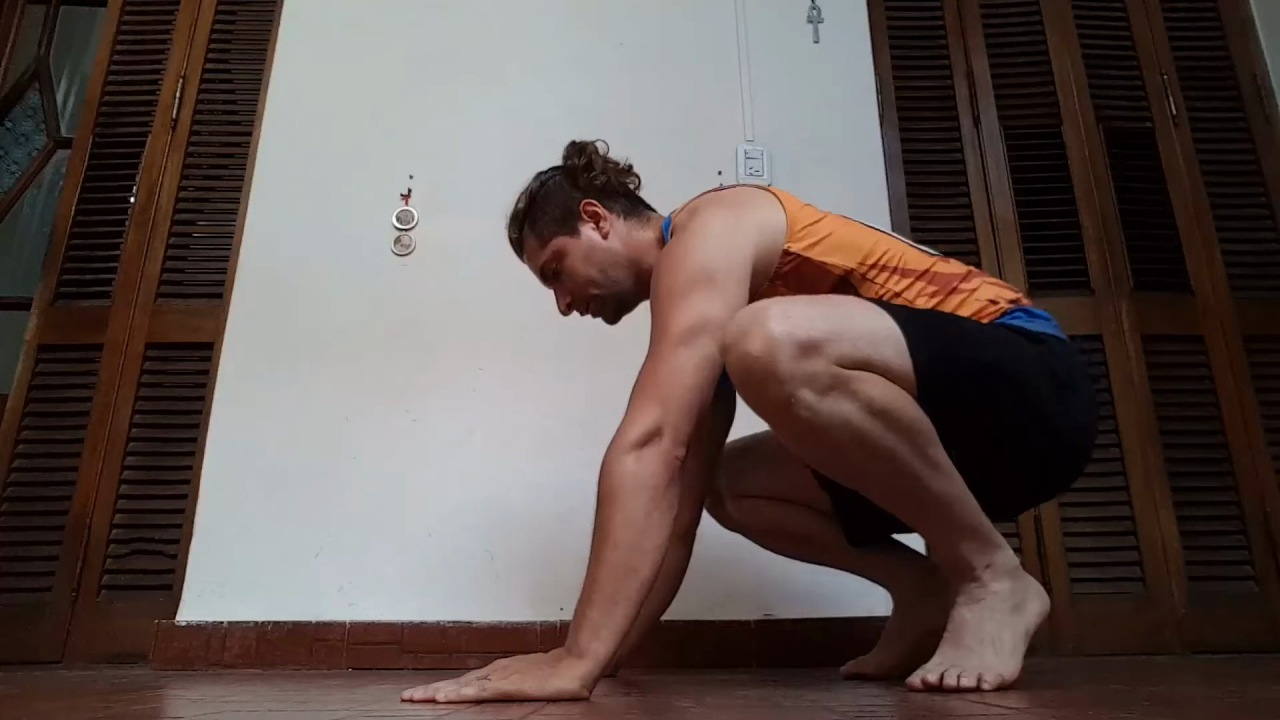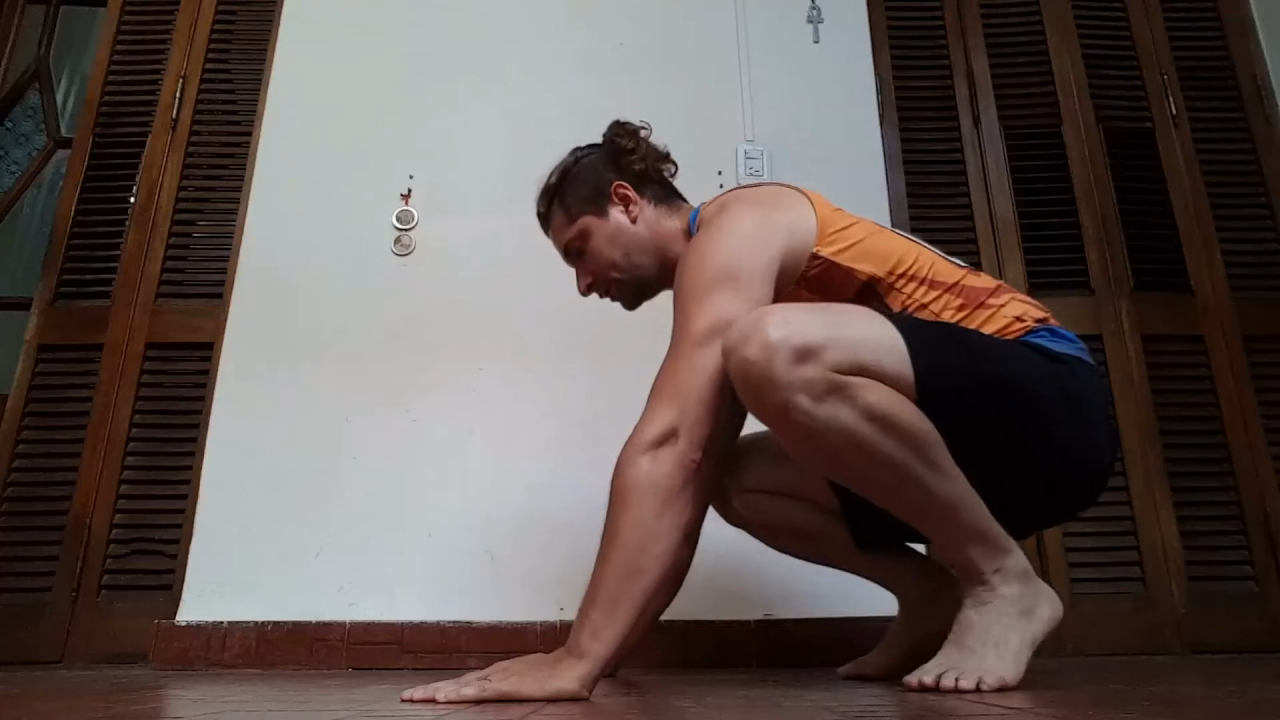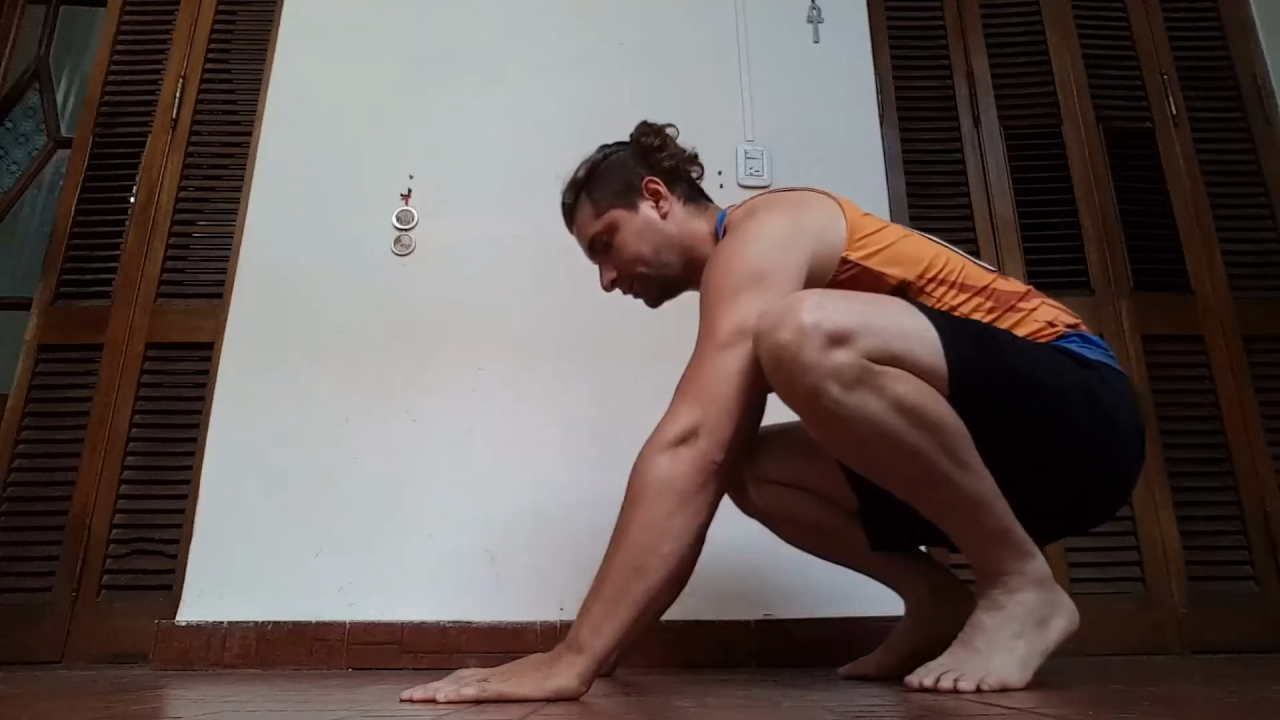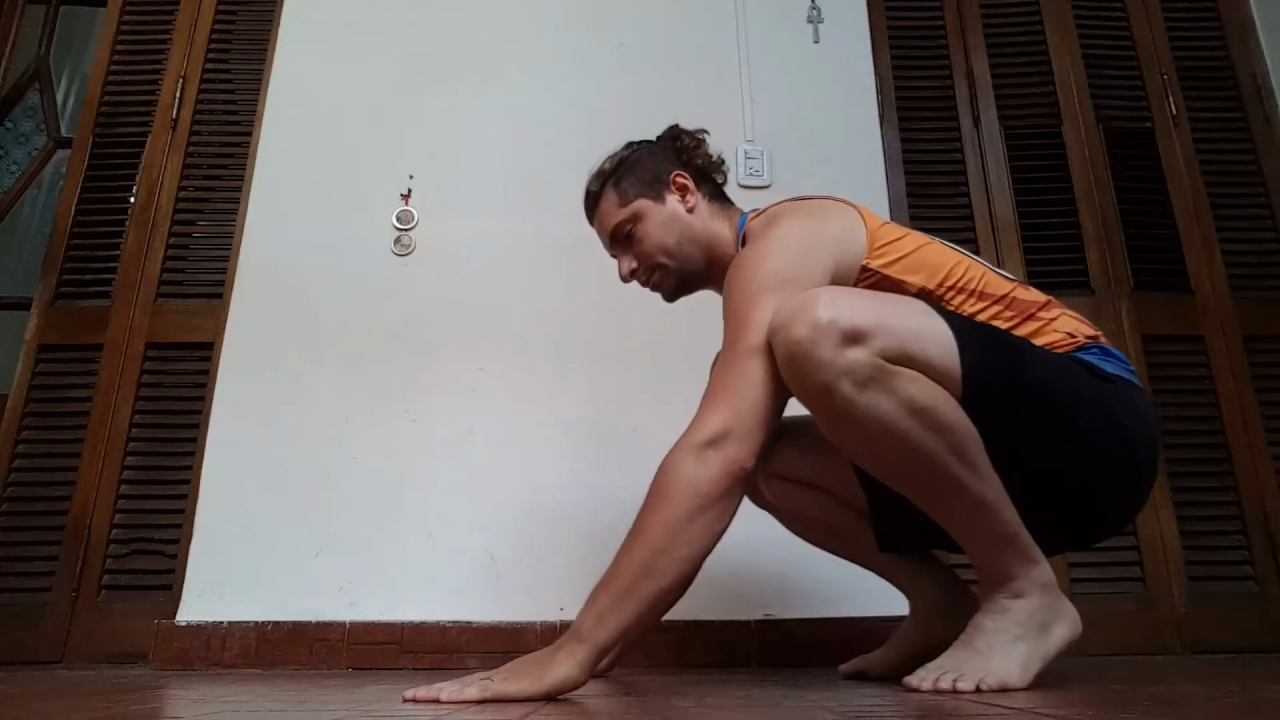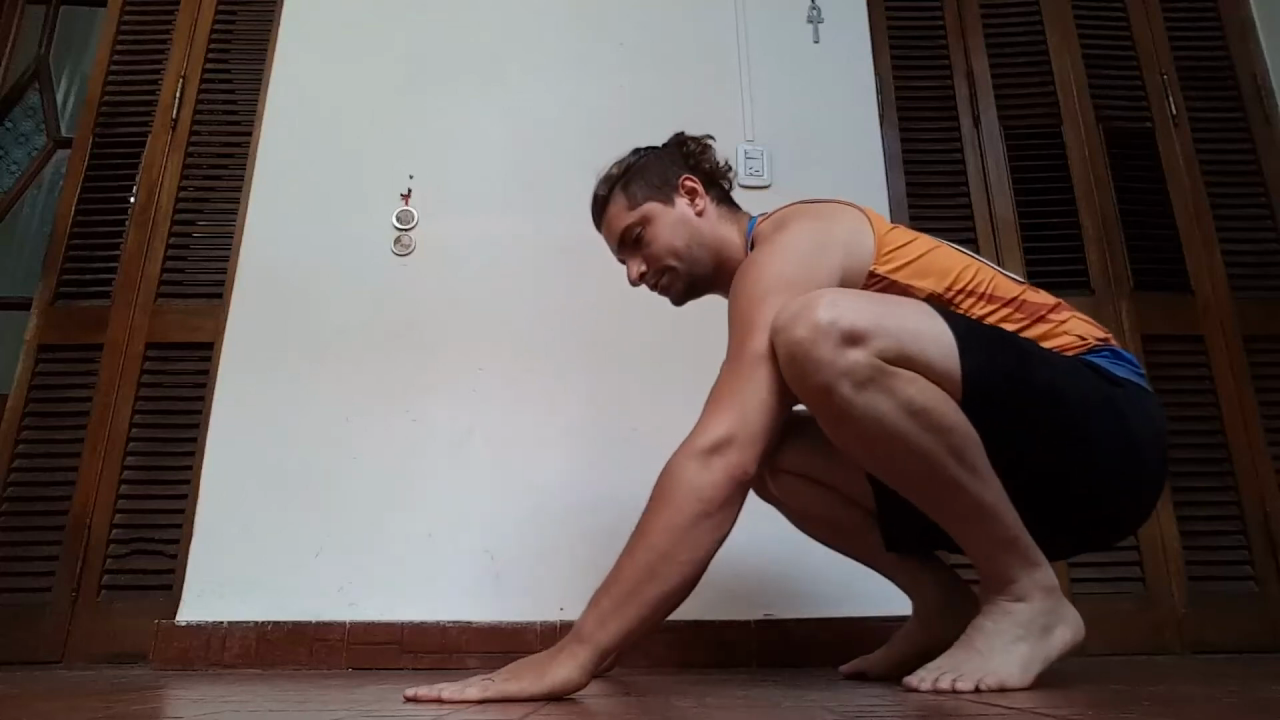
dt=0.2s
person 1, frame 1
left shoulder: (709, 230)
right shoulder: (700, 309)
left elbow: (648, 445)
right elbow: (676, 499)
left wrist: (580, 658)
right wrist: (606, 649)
left hip: (1029, 381)
right hip: (966, 406)
left knee: (772, 343)
right knee: (728, 485)
left ankle: (990, 577)
right ankle: (930, 594)
person 1, frame 2
left shoulder: (735, 227)
right shoulder: (717, 302)
left elbow: (665, 447)
right elbow: (685, 487)
left wrist: (579, 659)
right wrist: (601, 646)
left hip: (1048, 400)
right hip: (974, 438)
left knee: (774, 349)
right knee: (734, 480)
left ankle: (999, 580)
right ankle: (935, 598)
person 1, frame 3
left shoulder: (764, 231)
right shoulder: (744, 303)
left elbow: (687, 446)
right elbow: (700, 480)
left wrist: (576, 657)
right wrist: (600, 645)
left hip: (1076, 411)
right hip: (1002, 445)
left knee: (806, 335)
left ankle: (1021, 586)
right ankle: (940, 603)
person 1, frame 4
left shoulder: (784, 239)
right shoulder: (756, 304)
left elbow: (712, 452)
right elbow: (725, 465)
left wrist: (576, 649)
right wrist: (597, 640)
left hip: (1095, 421)
right hip: (1013, 452)
left knee: (821, 332)
left ankle: (1025, 592)
right ankle: (945, 606)
person 1, frame 5
left shoulder: (791, 242)
right shoulder: (763, 310)
left elbow: (716, 460)
right elbow: (731, 467)
left wrist: (577, 652)
right wrist: (598, 640)
left hip: (1101, 423)
right hip: (1018, 459)
left knee: (822, 331)
left ankle: (1026, 596)
right ankle: (947, 605)
